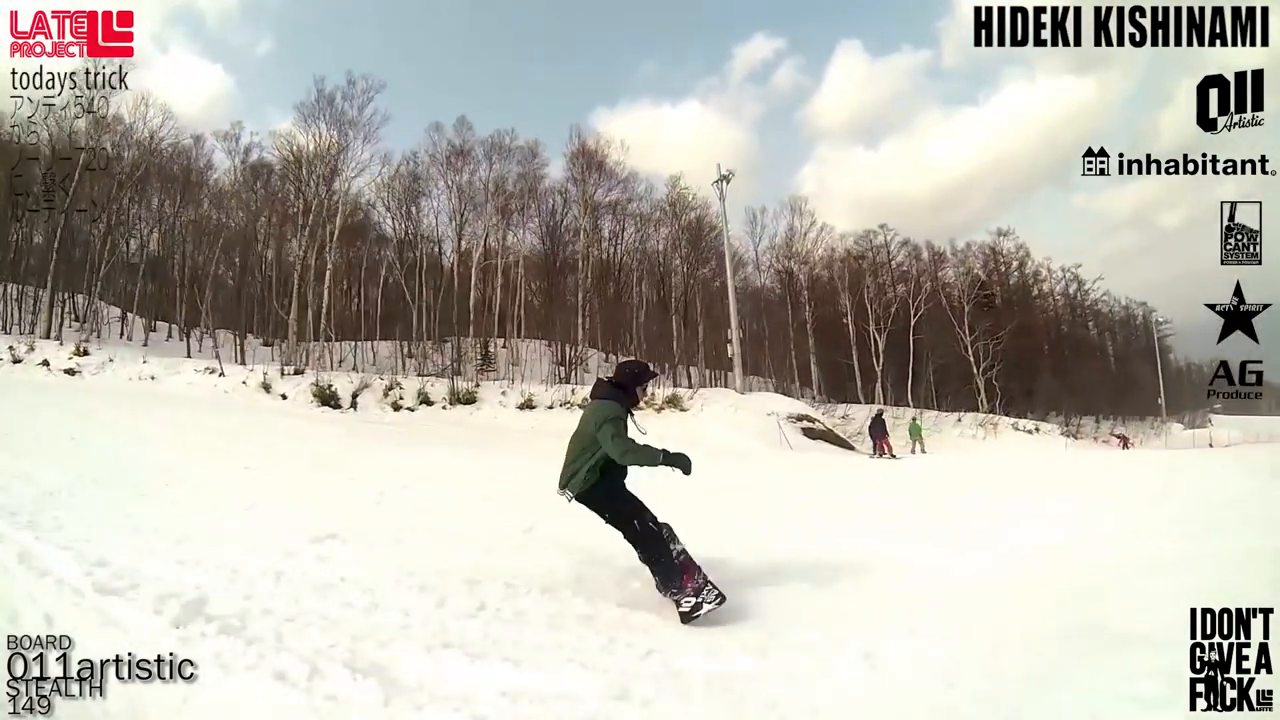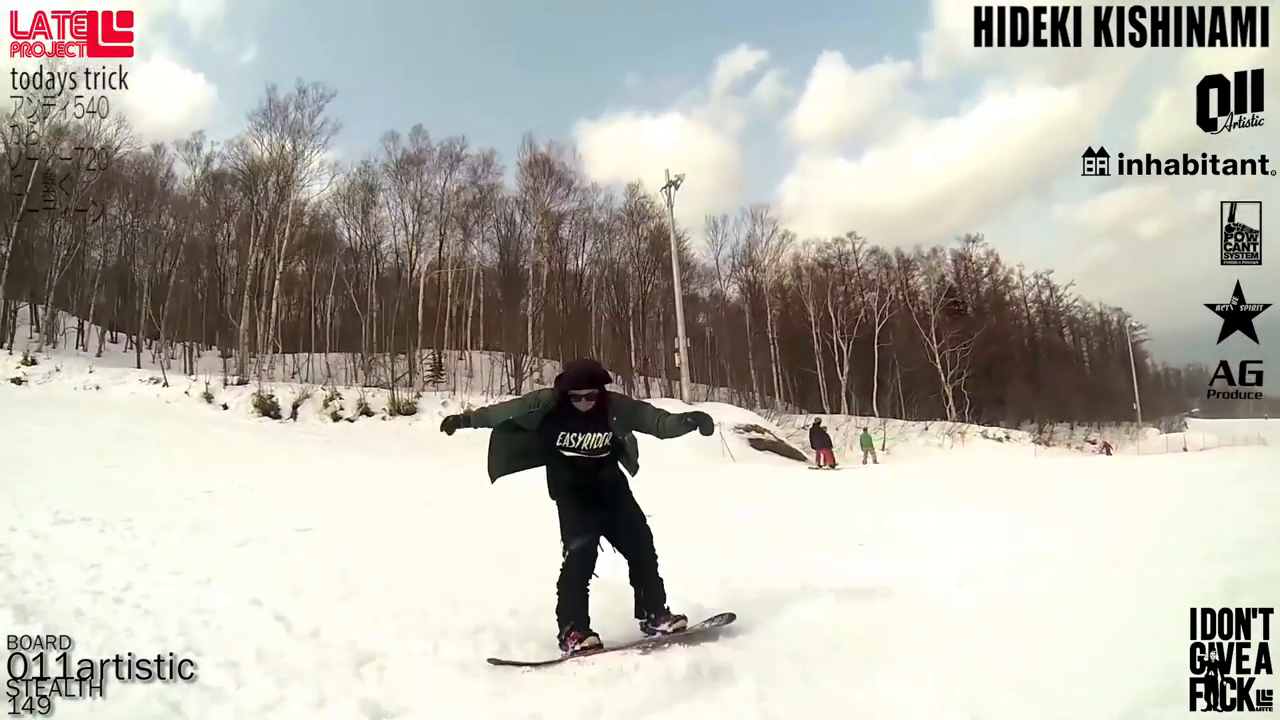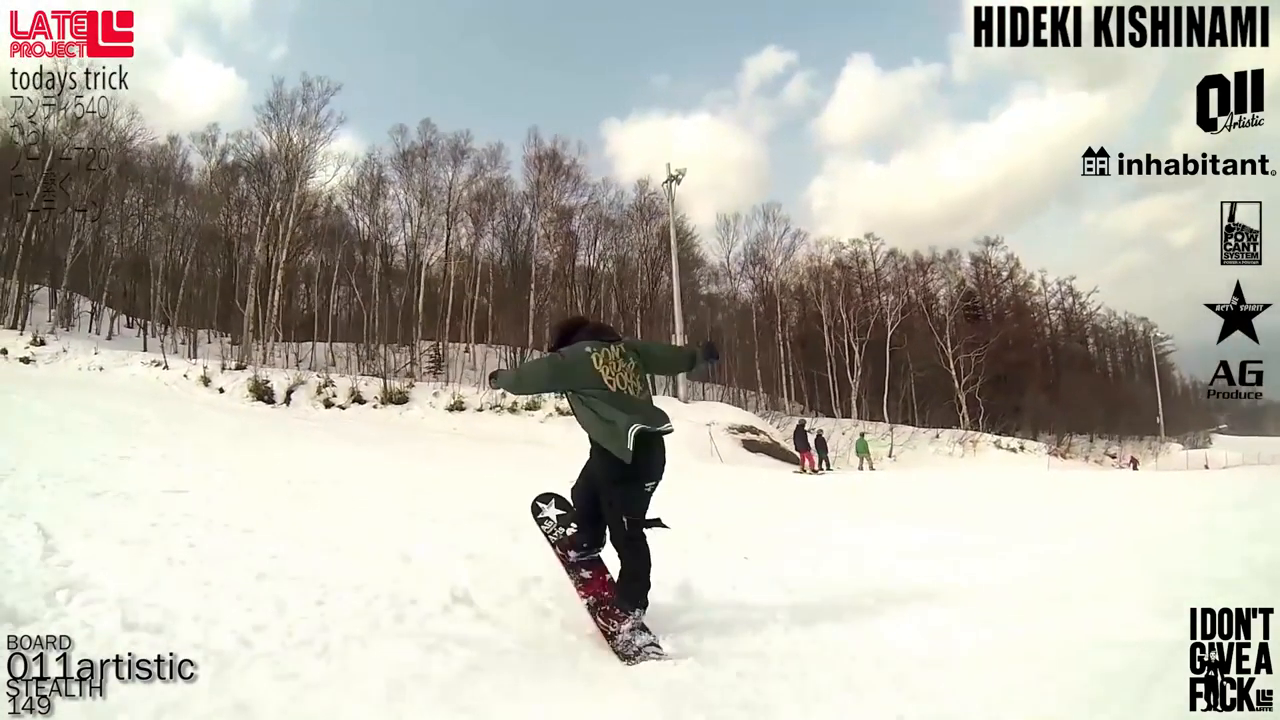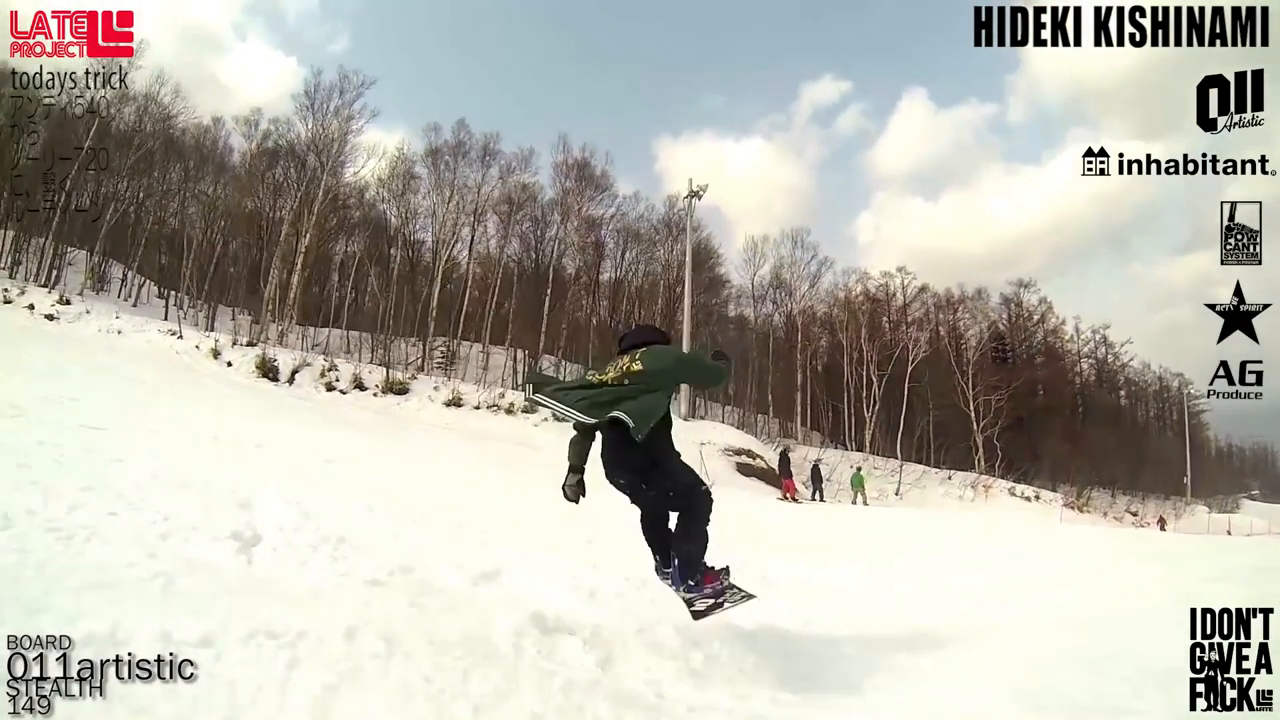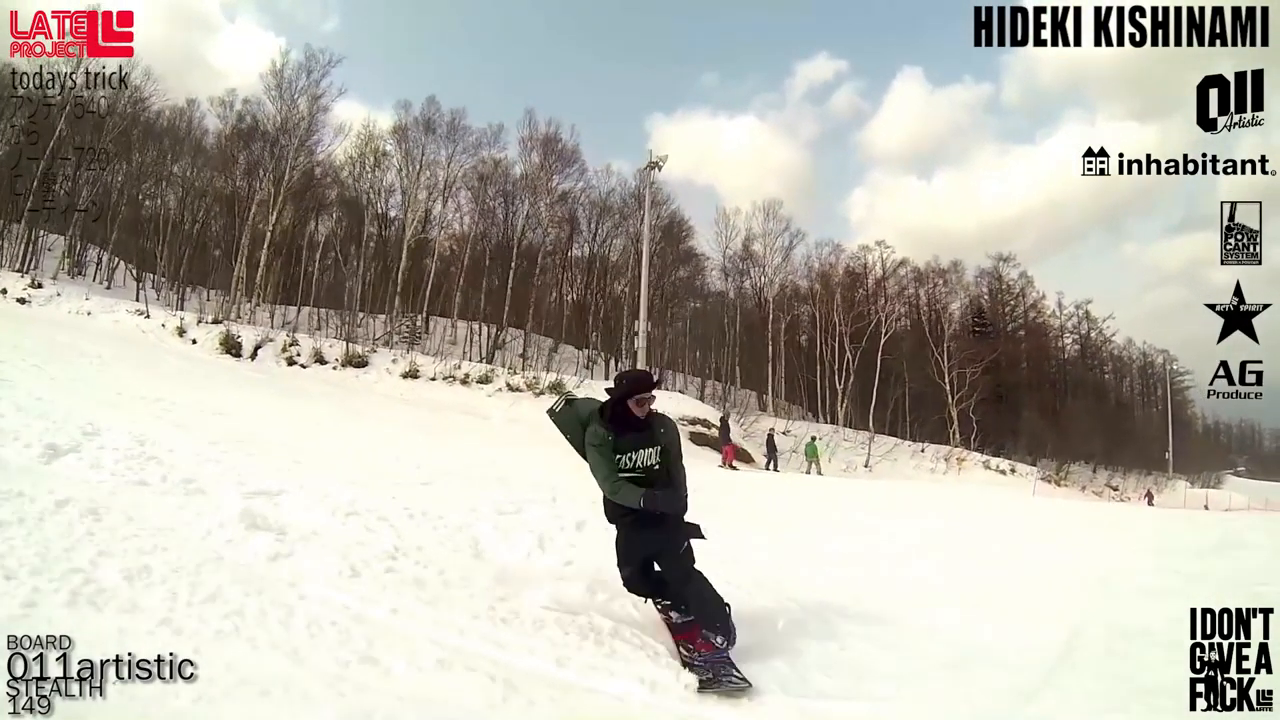
dt=0.7s
person 1, frame 1
left shoulder: (606, 402)
right shoulder: (609, 411)
right elbow: (623, 449)
right wrist: (667, 457)
left hip: (600, 475)
right hip: (593, 483)
left knee: (634, 514)
right knee: (643, 524)
left ankle: (656, 550)
right ankle: (673, 581)
person 1, frame 2
left shoulder: (617, 407)
right shoulder: (548, 403)
left elbow: (660, 423)
right elbow: (504, 412)
left wrist: (689, 420)
right wrist: (463, 420)
left hip: (612, 489)
right hip: (573, 494)
left knee: (641, 546)
right knee: (580, 555)
left ankle: (654, 616)
right ankle: (573, 631)
person 1, frame 3
left shoulder: (569, 357)
right shoulder: (625, 346)
left elbow: (524, 378)
right elbow: (676, 358)
left wrist: (499, 379)
right wrist: (702, 354)
left hip: (632, 452)
left knee: (626, 532)
right knee: (583, 493)
left ankle: (631, 603)
right ankle: (583, 548)
person 1, frame 4
left shoulder: (607, 371)
right shoulder: (665, 355)
left elbow: (583, 426)
right elbow: (715, 376)
left wrist: (575, 470)
right wrist: (721, 362)
left hip: (616, 462)
right hip: (650, 454)
left knee: (653, 508)
right knee: (696, 501)
left ankle: (669, 565)
right ankle: (690, 576)
person 1, frame 5
left shoulder: (662, 426)
right shoulder: (598, 434)
right elbow: (609, 483)
left wrist: (679, 501)
right wrist: (649, 499)
left hip: (666, 511)
right hip: (630, 518)
left knee: (678, 569)
right knee: (634, 578)
left ankle: (719, 629)
right ankle: (685, 600)
